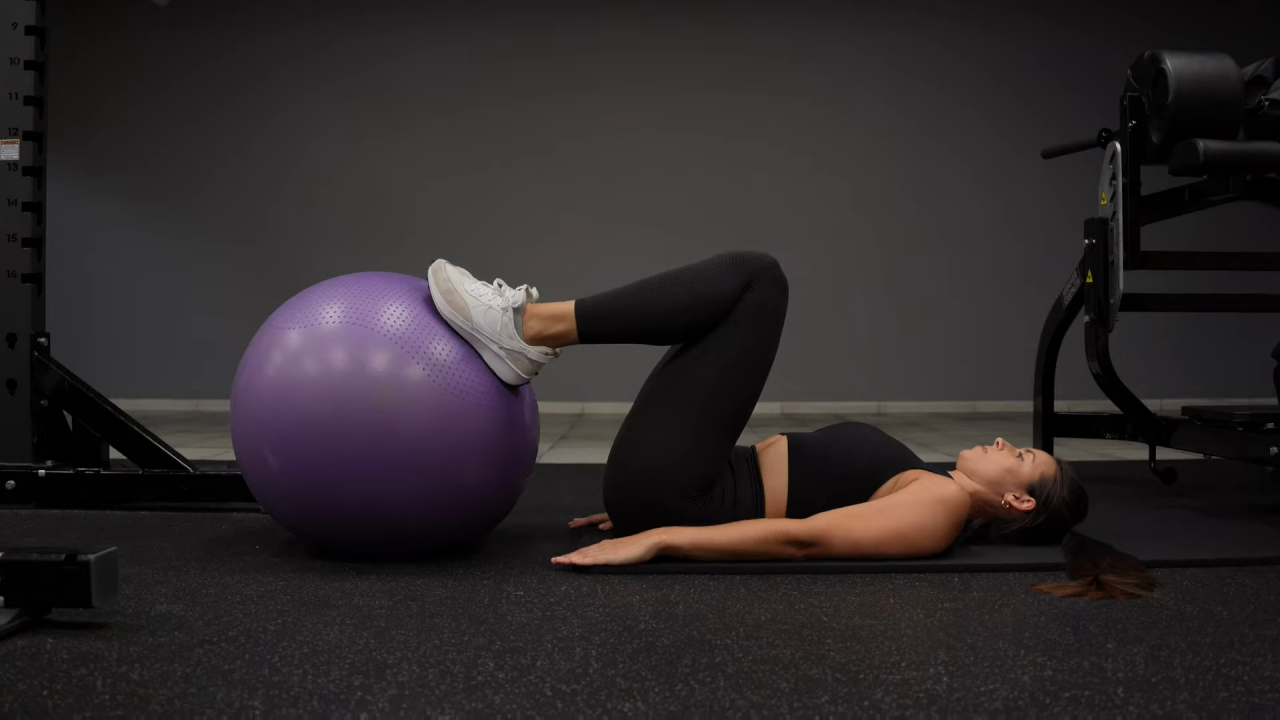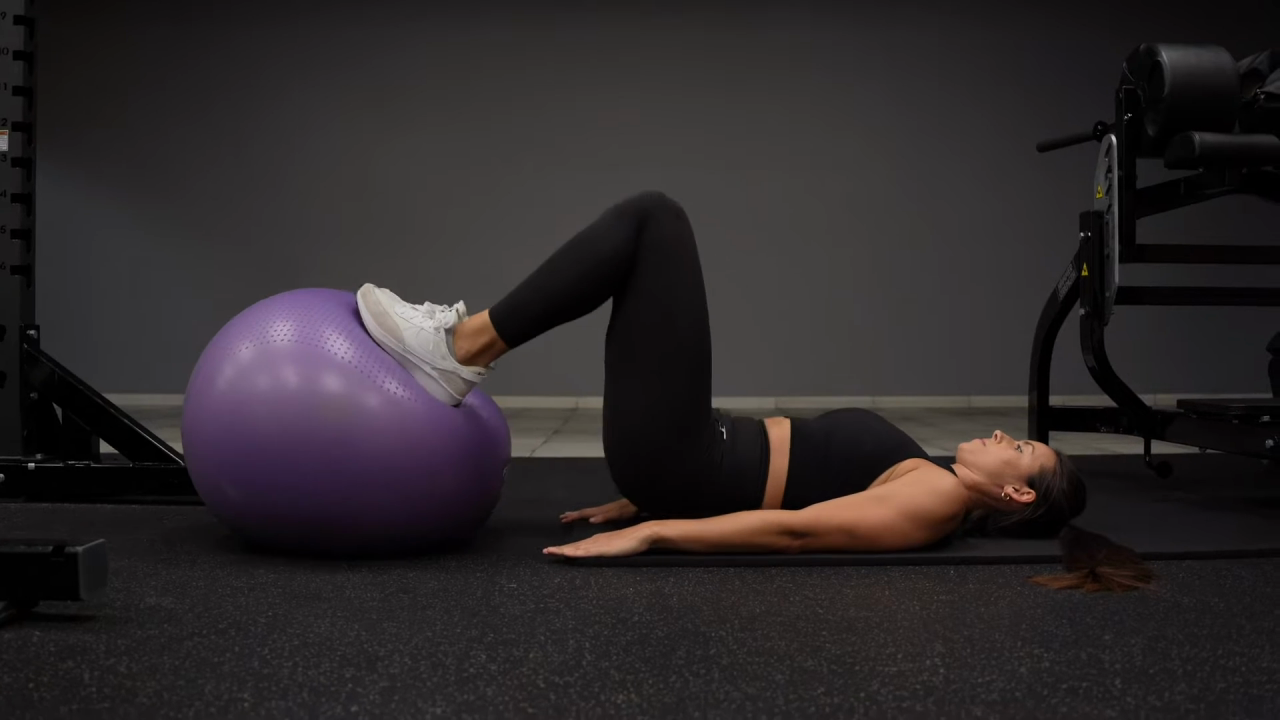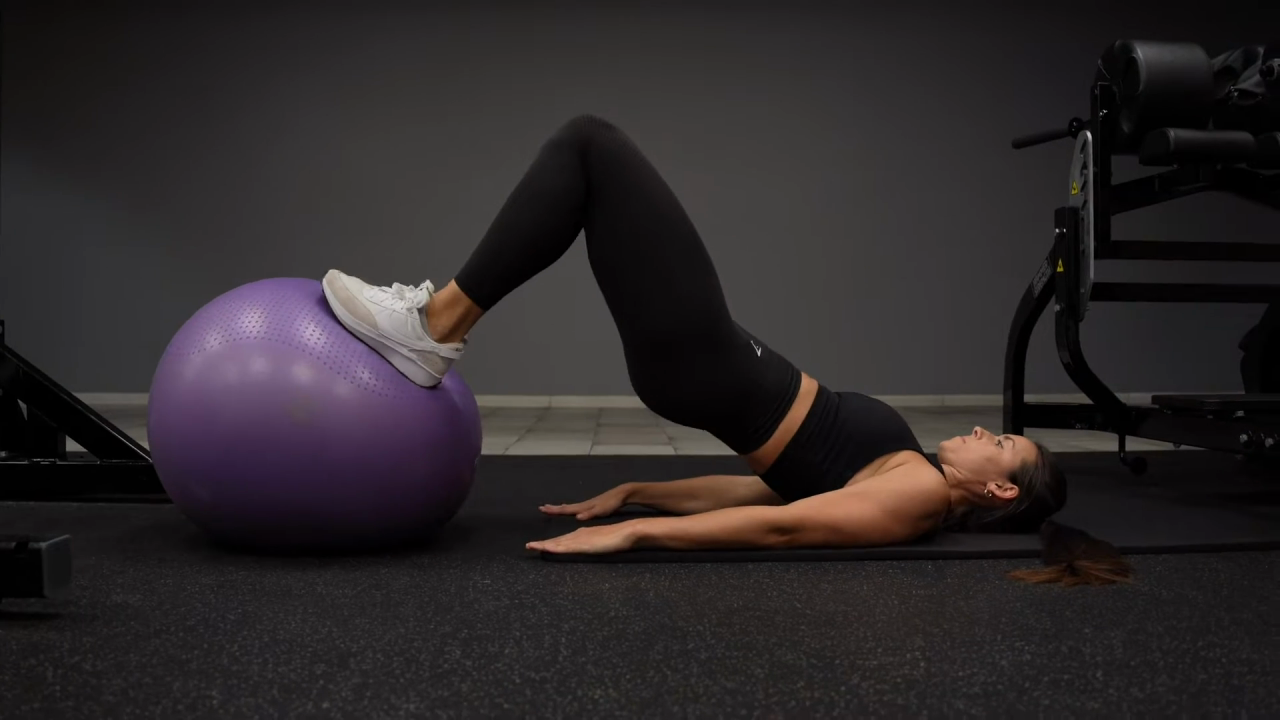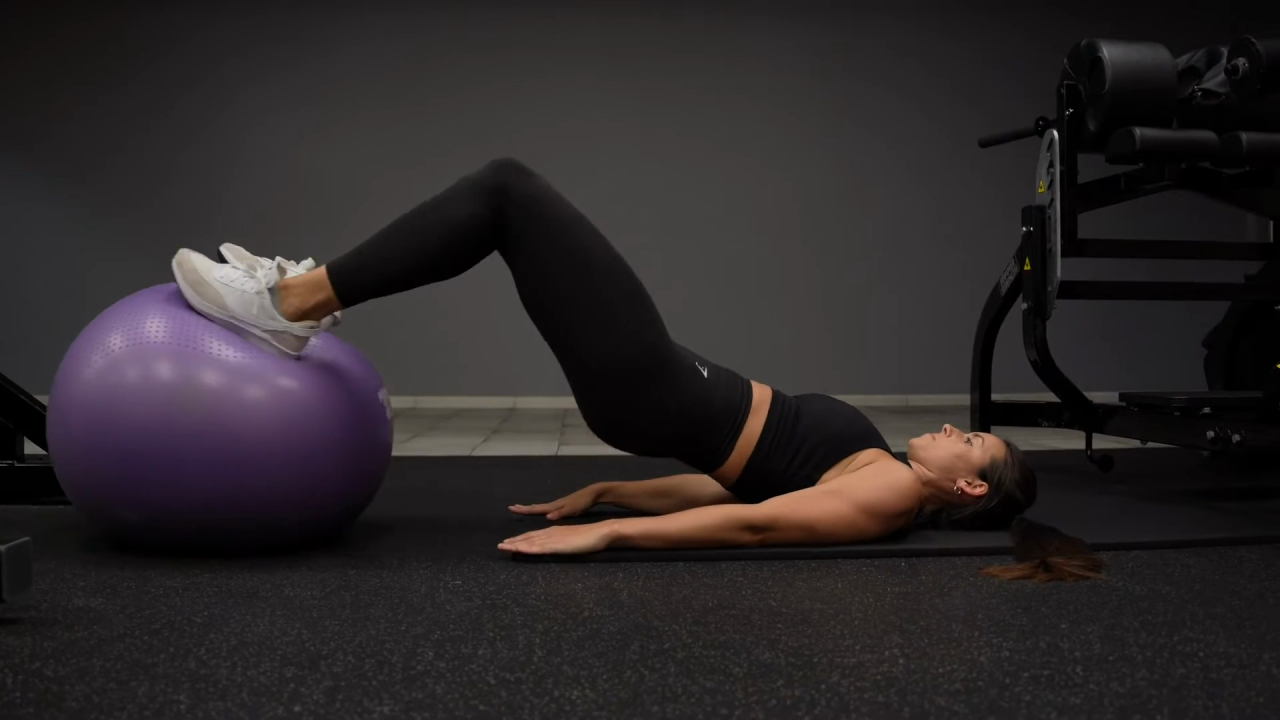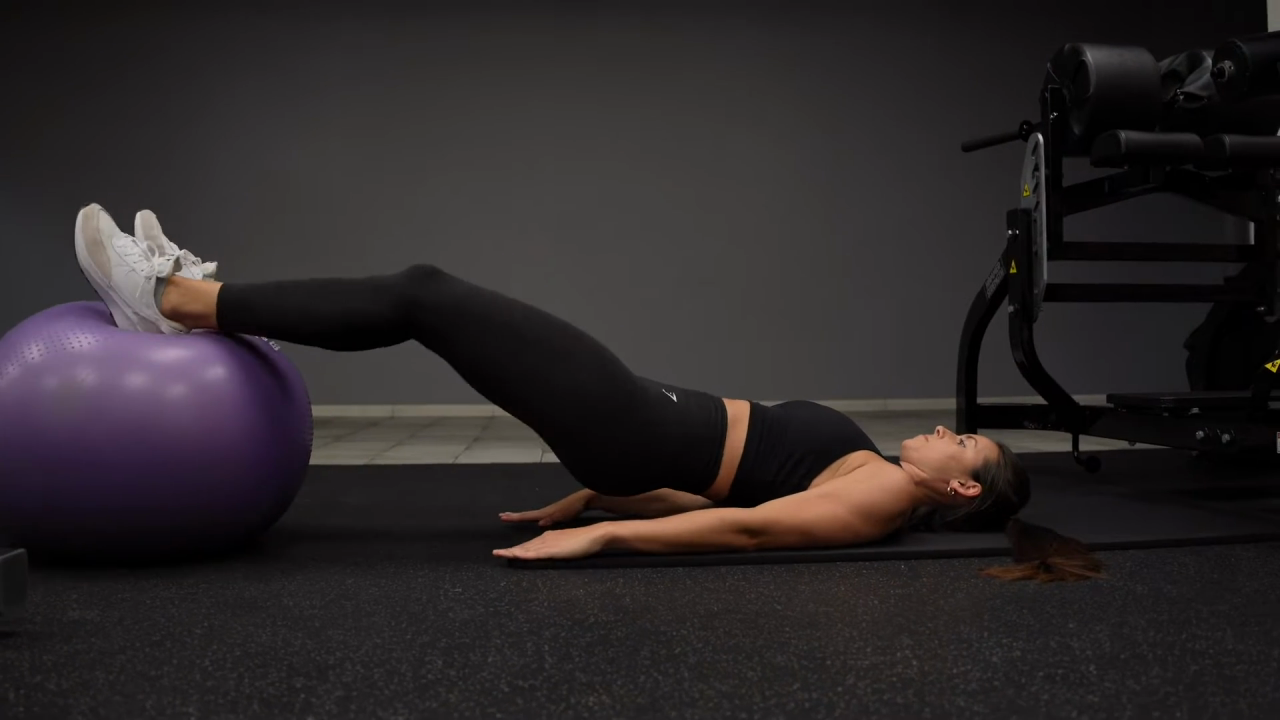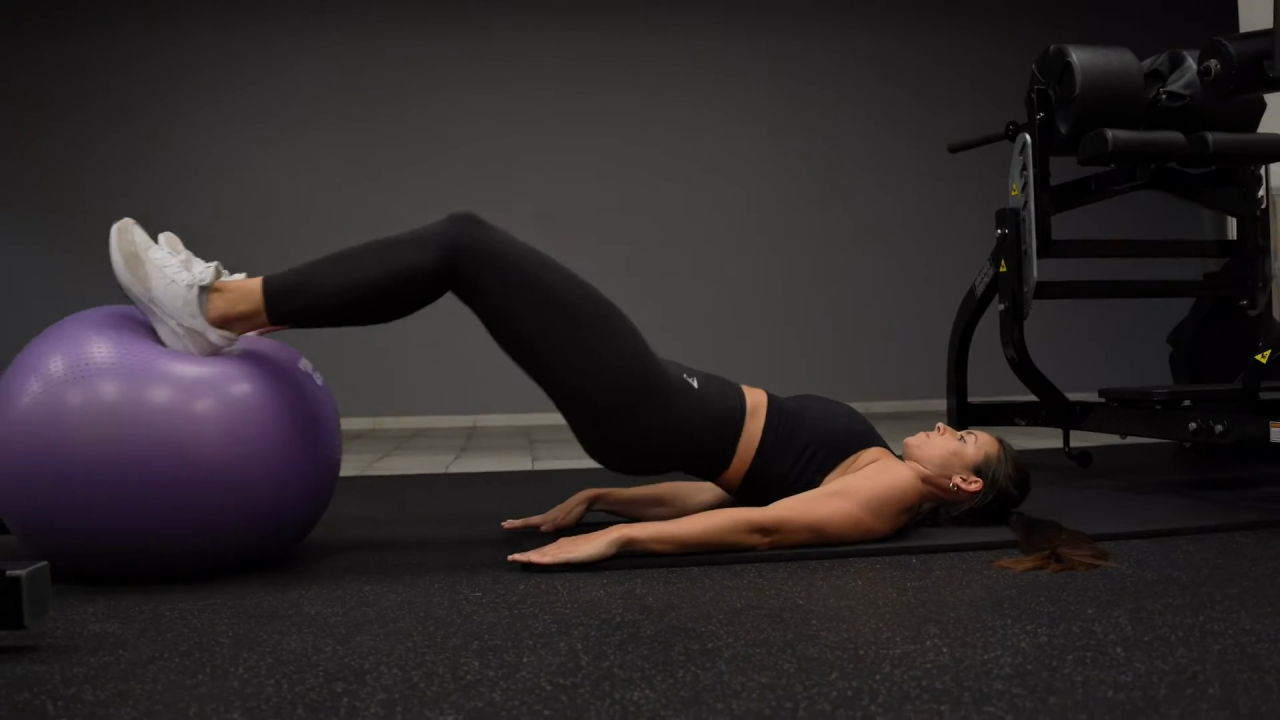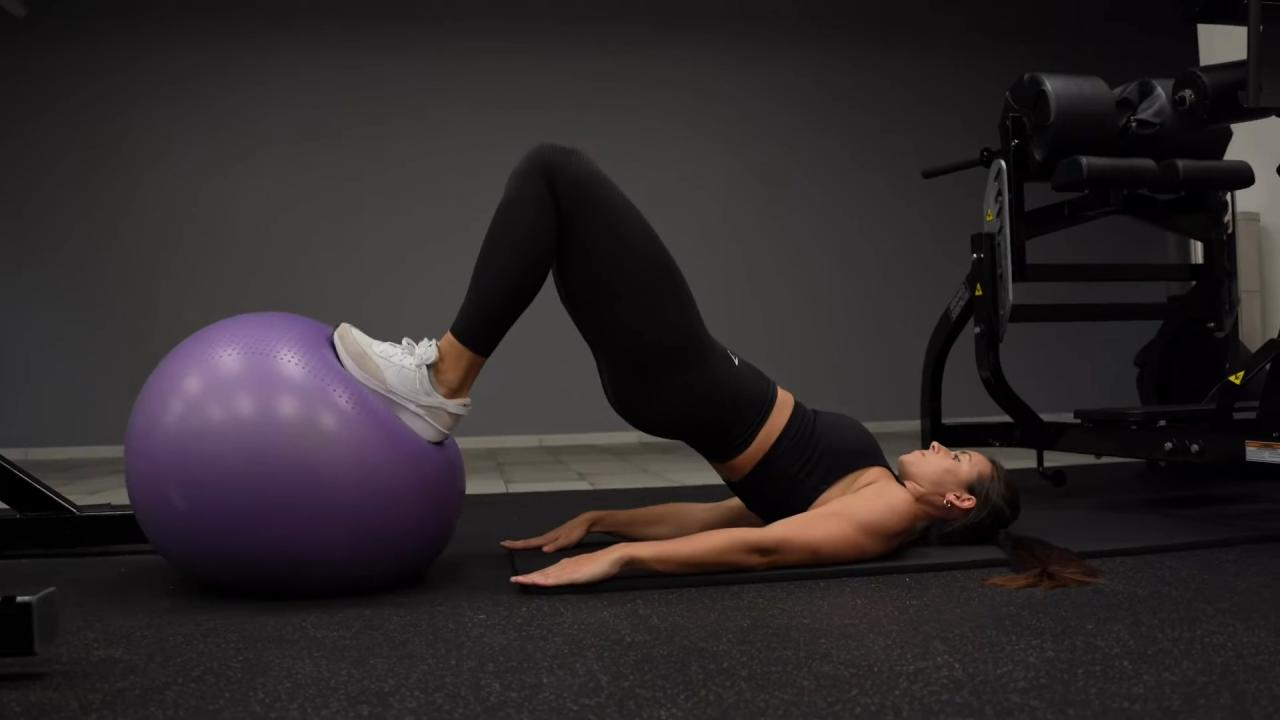
dt=0.7s
person 1, frame 1
left shoulder: (942, 510)
right shoulder: (925, 489)
left elbow: (805, 539)
left wrist: (660, 538)
right wrist: (646, 508)
left hip: (668, 493)
right hip: (671, 486)
left knee: (759, 279)
left ankle: (529, 328)
right ankle: (528, 333)
person 1, frame 2
left shoulder: (937, 500)
right shoulder: (923, 481)
left elbow: (795, 528)
left wrist: (650, 531)
right wrist: (645, 495)
left hip: (677, 456)
right hip: (692, 452)
left knee: (654, 220)
right knee: (653, 230)
left ankle: (464, 348)
right ankle: (462, 344)
person 1, frame 3
left shoulder: (921, 497)
right shoulder: (913, 480)
left elbow: (780, 525)
left wrist: (632, 534)
left hip: (696, 363)
right hip: (705, 367)
left knee: (588, 141)
right knee: (592, 163)
left ankle: (435, 325)
right ankle: (437, 315)
person 1, frame 4
left shoulder: (891, 493)
right shoulder: (880, 477)
left elbow: (751, 523)
left wrist: (605, 534)
right wrist: (597, 493)
left hip: (647, 390)
right hip: (660, 392)
left knee: (507, 185)
right knee: (507, 206)
left ankle: (289, 306)
right ankle: (304, 298)
person 1, frame 5
left shoulder: (884, 497)
right shoulder: (871, 473)
left elbow: (751, 527)
left wrist: (600, 533)
right wrist: (592, 495)
left hip: (628, 430)
right hip: (639, 421)
left knee: (423, 292)
right knee: (430, 295)
left ankle: (173, 302)
right ankle: (195, 294)
person 1, frame 6
left shoulder: (894, 493)
right shoulder: (880, 468)
left elbow: (765, 524)
left wrist: (615, 536)
right wrist: (599, 497)
left hip: (651, 412)
right hip: (664, 406)
left knee: (465, 238)
right knee: (468, 252)
left ankle: (218, 310)
right ankle: (233, 304)
person 1, frame 7
left shoulder: (891, 514)
right shoulder: (878, 495)
left elbow: (763, 547)
left wrist: (618, 558)
left hip: (678, 379)
right hip: (681, 382)
left knee: (551, 169)
right knee: (556, 188)
left ankle: (440, 381)
right ankle: (439, 371)
